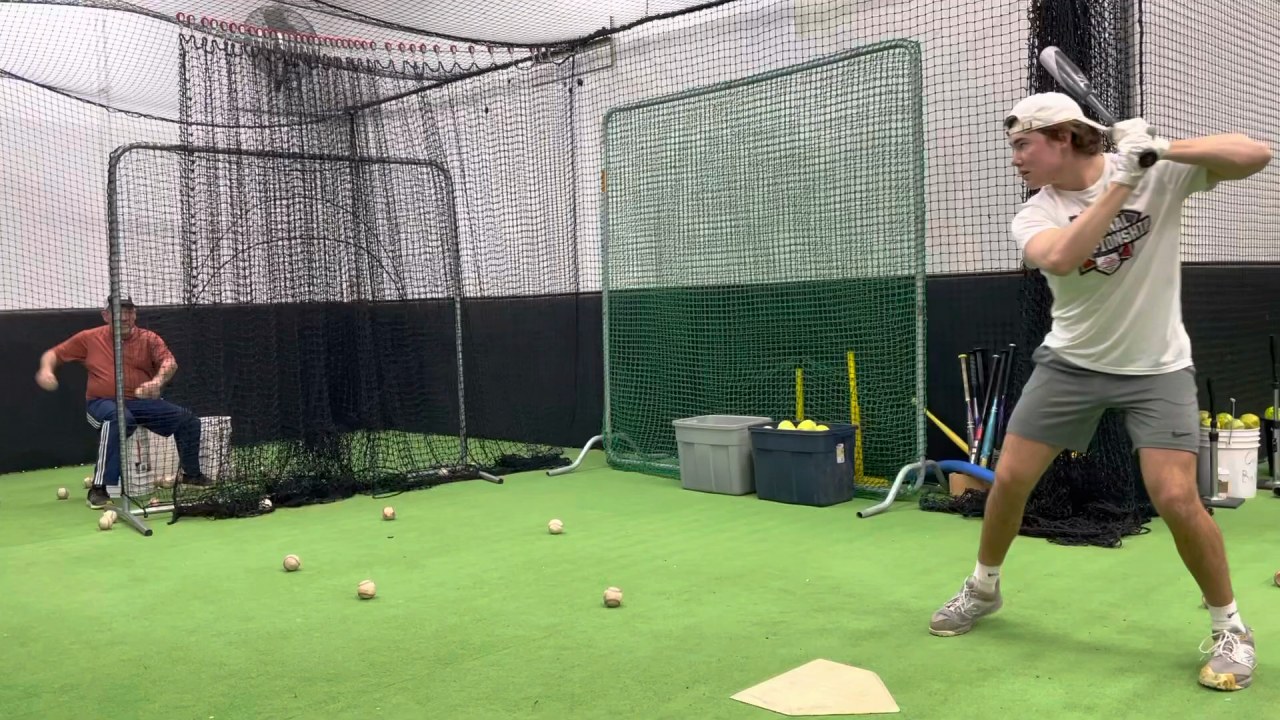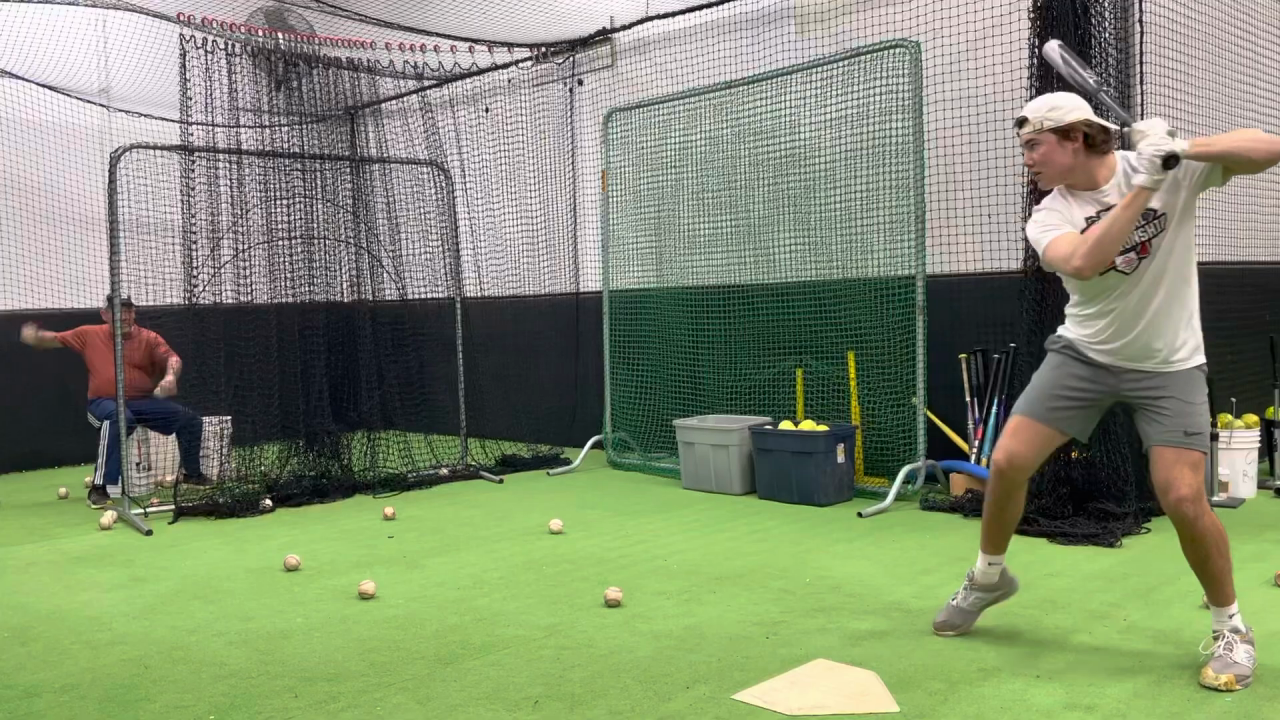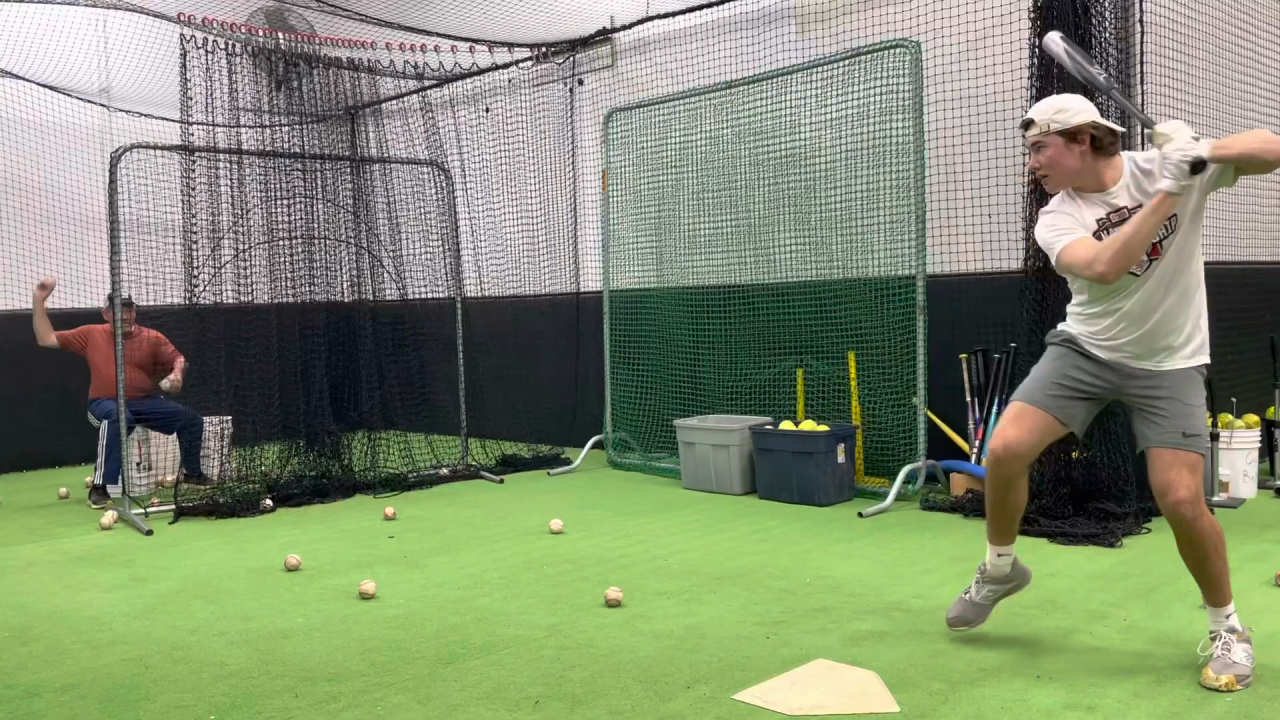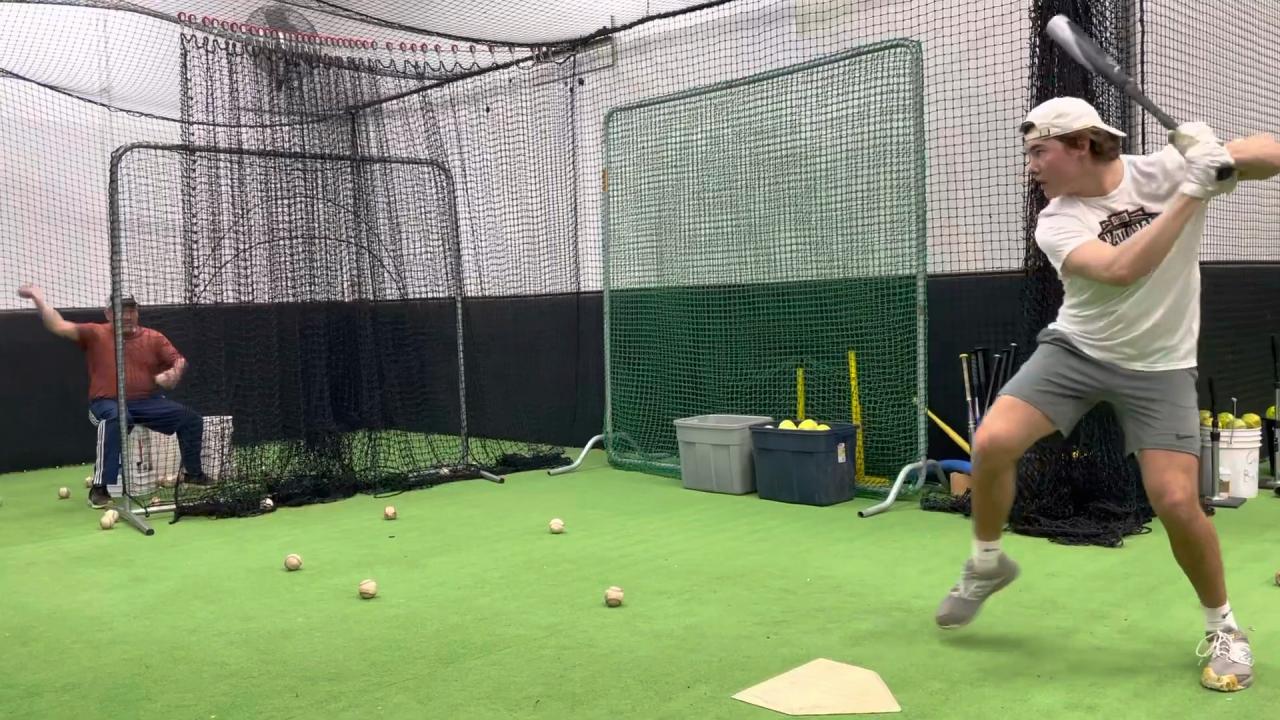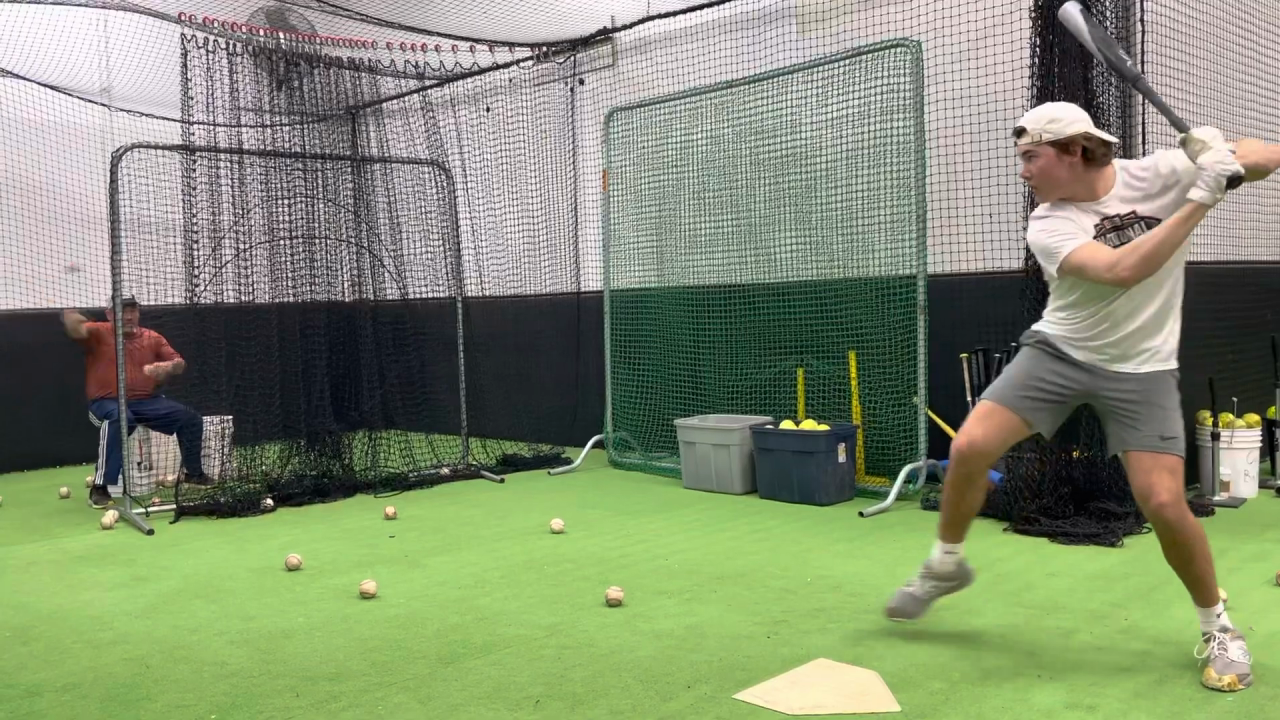
dt=0.1s
person 1, frame 1
left shoulder: (1154, 169)
right shoulder: (1033, 216)
left elbow: (1254, 155)
right elbow: (1058, 259)
left wrist: (1166, 149)
right wrist: (1121, 184)
left hip: (1156, 366)
right hip: (1071, 361)
left knee: (1176, 499)
right knee: (1009, 480)
left ankle: (1229, 627)
right ankle: (983, 586)
person 1, frame 2
left shoulder: (1171, 169)
right shoulder: (1048, 217)
right elbow: (1082, 262)
left wrist: (1183, 148)
right wrist: (1142, 186)
left hip: (1168, 362)
right hip: (1085, 354)
left knee: (1183, 499)
right knee: (1007, 462)
left ankle: (1231, 628)
right ankle: (989, 575)
person 1, frame 3
left shoulder: (1164, 167)
right shoulder: (1055, 220)
right elbow: (1105, 267)
left wrist: (1203, 152)
right wrist: (1166, 191)
left hip: (1169, 361)
right hip: (1085, 349)
left knee: (1181, 500)
right knee: (1004, 449)
left ankle: (1227, 628)
right ankle: (999, 567)
person 1, frame 4
left shoulder: (1166, 169)
right shoulder: (1055, 222)
right elbow: (1120, 268)
left wrist: (1216, 156)
right wrist: (1189, 192)
left hip: (1159, 364)
right hip: (1075, 349)
left knee: (1176, 502)
right knee: (991, 445)
left ankle: (1223, 628)
right ankle: (986, 563)
person 1, frame 5
left shoulder: (1159, 175)
right shoulder: (1047, 227)
right elbow: (1122, 271)
left wrist: (1222, 163)
right wrist: (1196, 202)
left hip: (1140, 367)
right hip: (1059, 351)
left knee: (1165, 504)
right knee: (970, 449)
left ankle: (1217, 626)
right ankle: (943, 564)
person 2, frame 1
left shoulder: (149, 339)
right shoulder: (90, 338)
left elbow: (170, 362)
right elbow: (54, 354)
left wrist: (159, 380)
right wrist: (46, 370)
left hip: (145, 403)
right hip: (104, 404)
left knee: (188, 420)
right knee: (119, 419)
left ankle: (191, 474)
right ankle: (100, 487)
person 2, frame 2
left shoulder: (148, 338)
right shoulder: (89, 334)
left elbow: (173, 359)
right elbow: (53, 340)
left wrist: (171, 377)
right wrist: (34, 336)
left hip: (144, 401)
right hip: (105, 402)
left knee: (189, 419)
right knee: (118, 418)
left ankle: (192, 474)
right ankle: (100, 487)
person 2, frame 3
left shoulder: (152, 338)
right shoulder: (92, 335)
left elbow: (178, 359)
right elbow: (46, 340)
left wrist: (178, 374)
right wrist: (39, 303)
left hip: (146, 402)
right hip: (106, 404)
left knee: (190, 419)
right knee: (116, 420)
left ankle: (193, 473)
right ankle: (100, 487)
person 2, frame 4
left shoulder: (152, 338)
right shoulder: (95, 333)
left elbow: (178, 359)
right elbow: (61, 328)
left wrist: (175, 372)
right wrist: (39, 299)
left hip: (146, 402)
right hip: (107, 403)
left knee: (190, 419)
right knee: (115, 418)
left ankle: (193, 473)
right ankle: (100, 486)
person 2, frame 5
left shoulder: (152, 338)
right shoulder: (98, 332)
left elbow: (179, 363)
right elbow: (78, 330)
left wrist: (168, 366)
right wrist: (72, 321)
left hip: (146, 402)
right hip: (107, 402)
left knee: (189, 418)
right knee: (117, 420)
left ankle: (193, 474)
right ankle: (101, 487)
